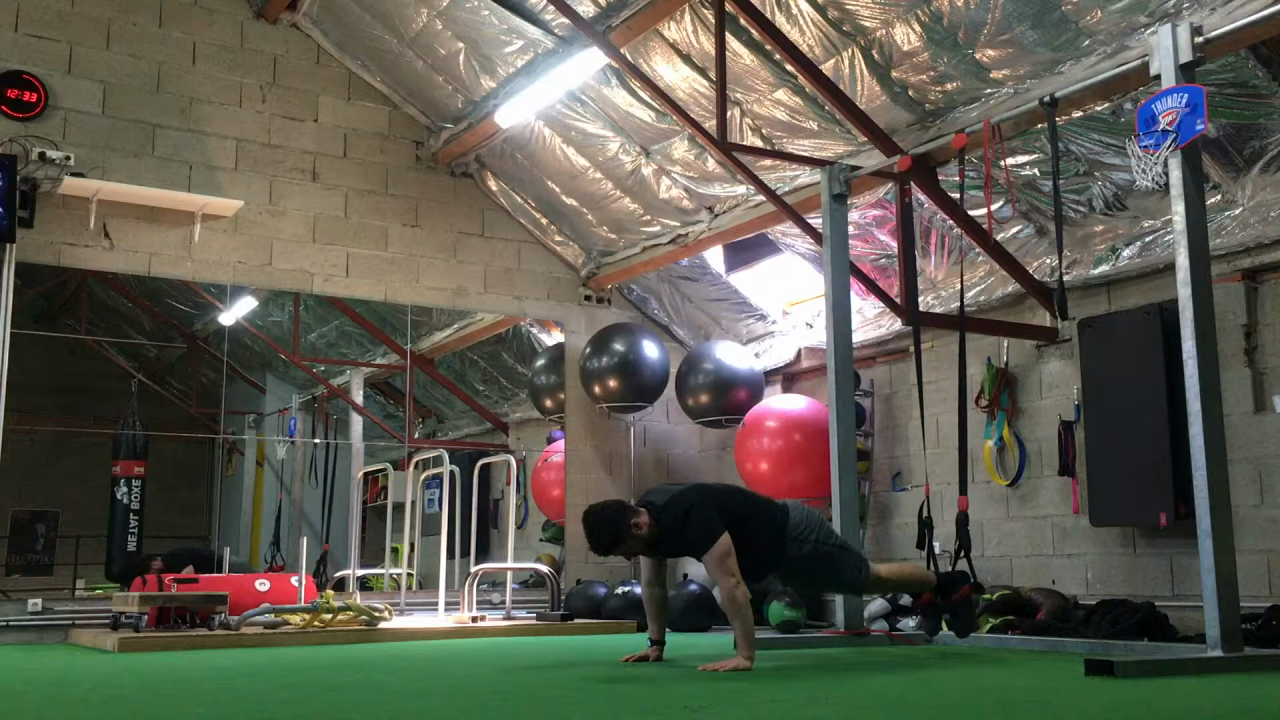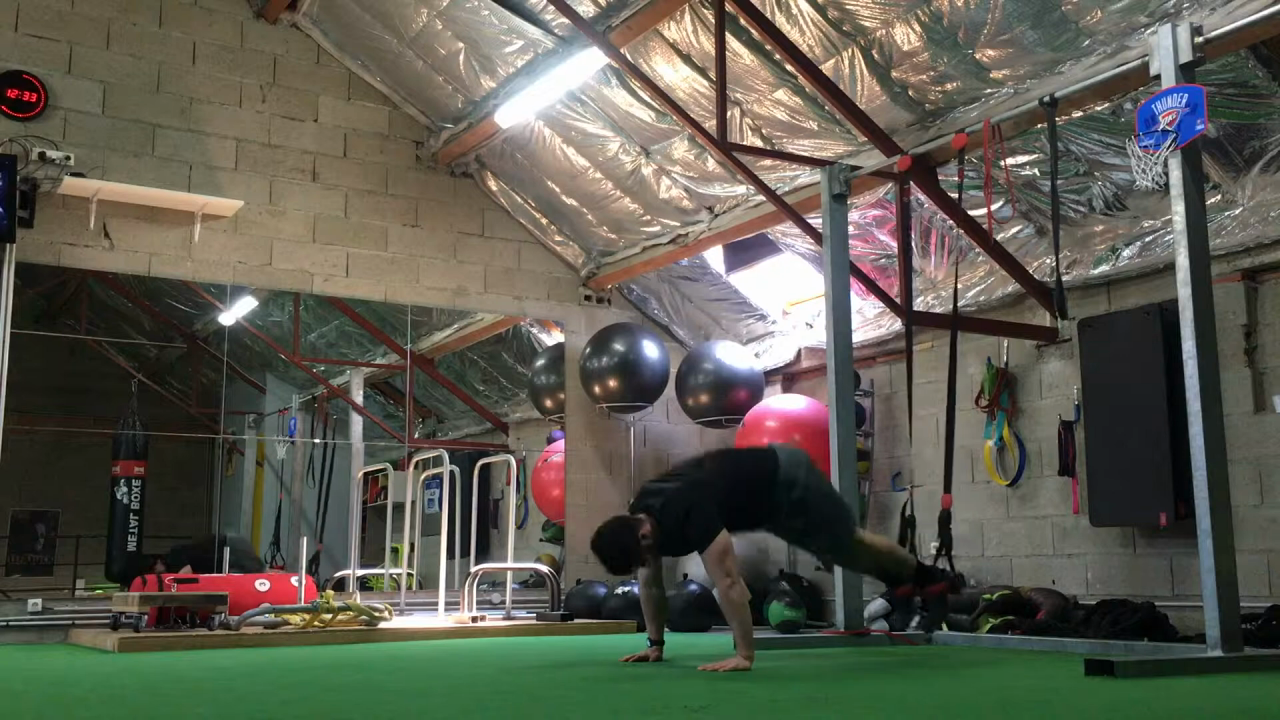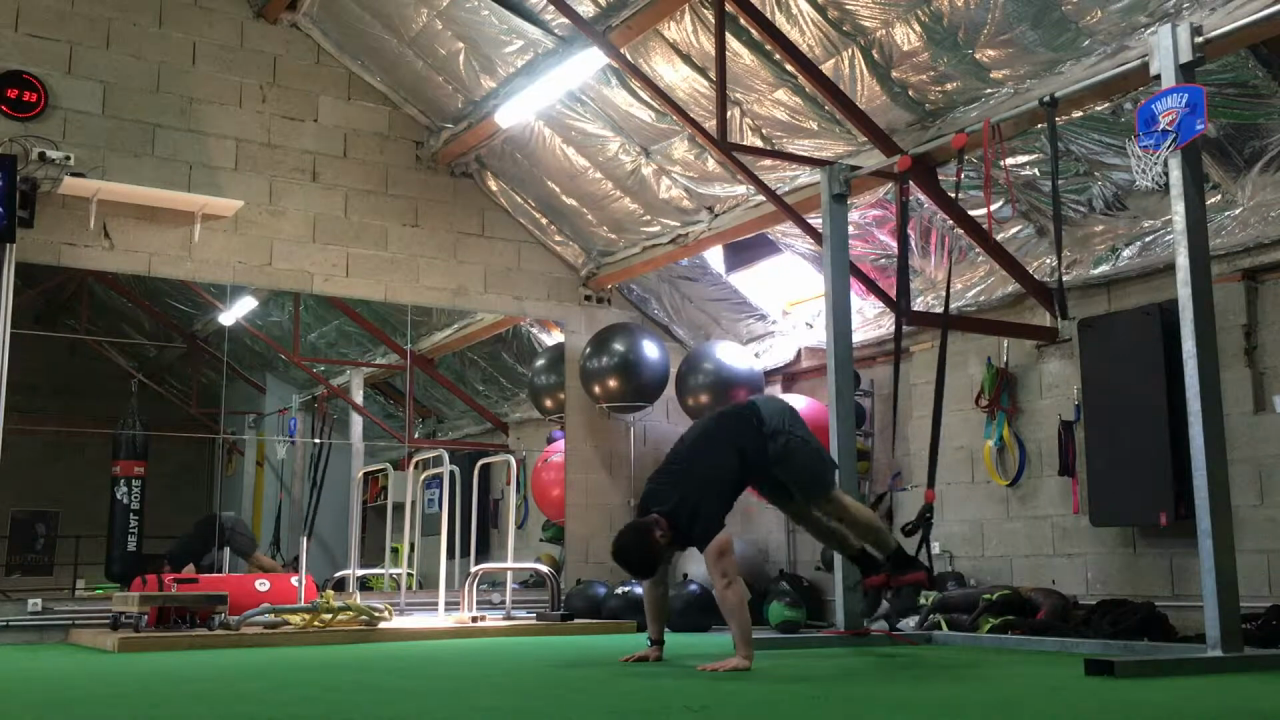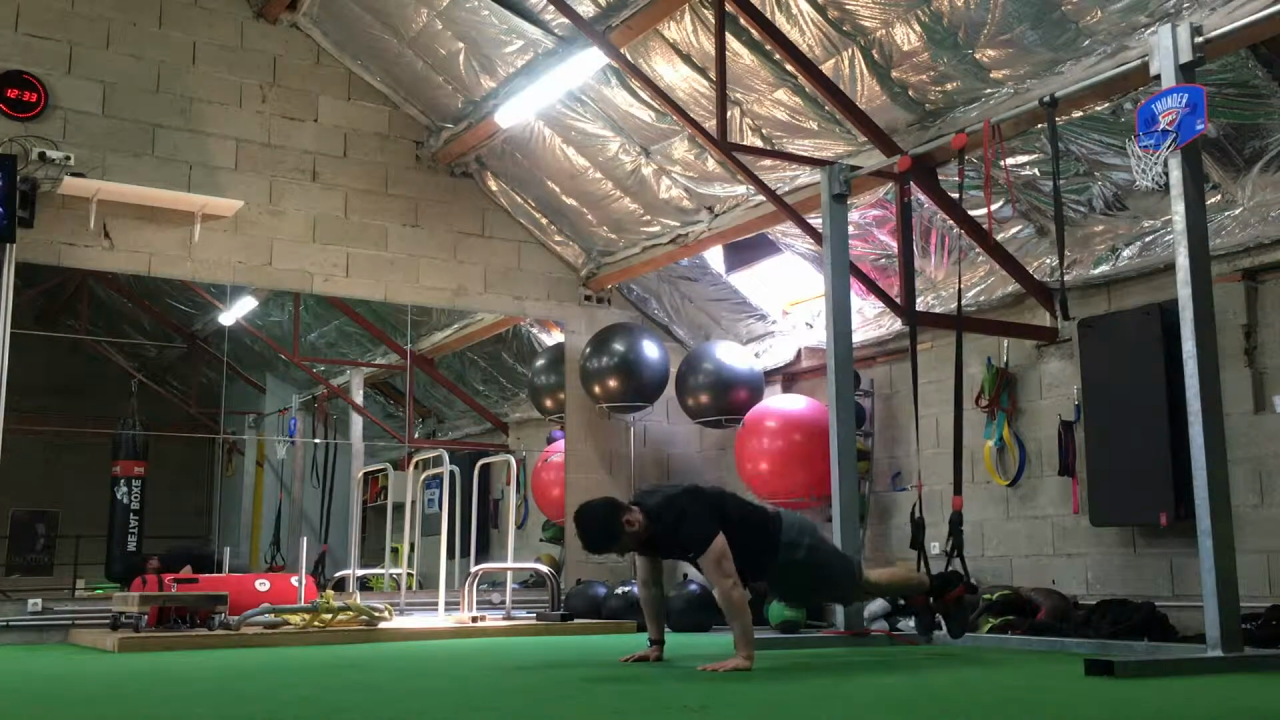
dt=0.4s
person 1, frame 1
left shoulder: (688, 512)
right shoulder: (647, 517)
left elbow: (731, 582)
right elbow: (653, 583)
left wrist: (745, 655)
right wrist: (656, 644)
left hip: (792, 536)
right hip: (774, 551)
left knee: (866, 579)
right knee: (862, 581)
left ankle: (949, 585)
right ankle: (925, 593)
person 1, frame 2
left shoulder: (687, 514)
right shoulder: (642, 517)
left elbow: (727, 581)
right elbow: (651, 584)
left wrist: (744, 655)
right wrist: (654, 645)
left hip: (786, 475)
right hip: (768, 494)
left knee: (847, 542)
right knee: (824, 547)
left ankle: (927, 576)
right ankle: (898, 580)
person 1, frame 3
left shoulder: (694, 509)
right shoulder: (651, 511)
left elbow: (726, 581)
right elbow: (655, 579)
left wrist: (743, 655)
right wrist: (655, 642)
left hip: (770, 425)
right hip: (752, 444)
left knee: (829, 502)
right knee: (798, 509)
left ankle: (902, 563)
right ankle: (872, 567)
person 1, frame 4
left shoulder: (683, 513)
right shoulder: (643, 517)
left elbow: (727, 583)
right elbow: (649, 584)
left wrist: (744, 655)
right wrist: (656, 644)
left hip: (786, 543)
right hip: (769, 558)
left knee: (858, 583)
right knee: (850, 586)
left ankle: (943, 586)
right ankle: (918, 593)
